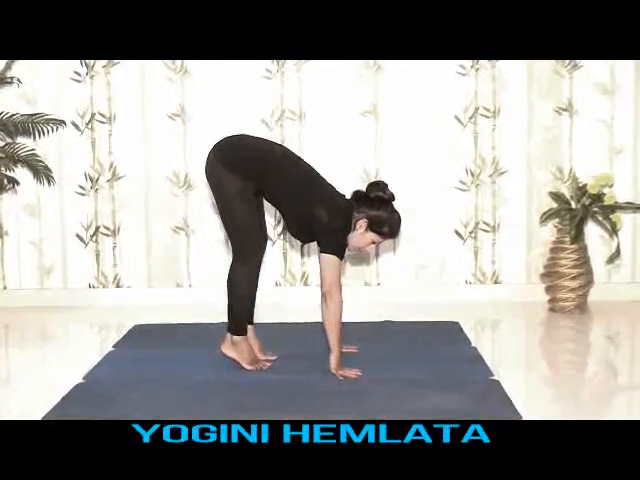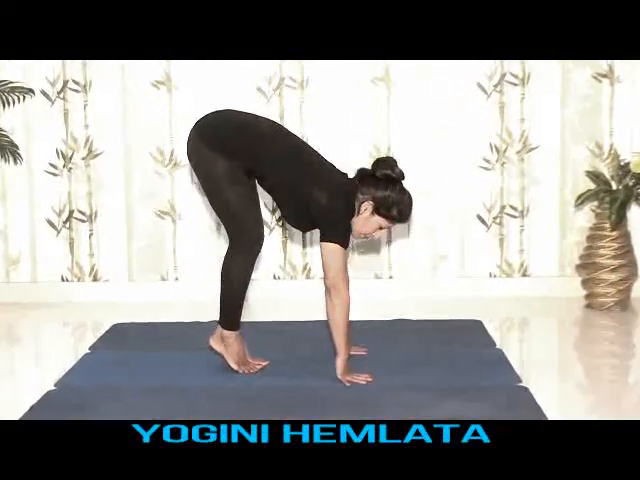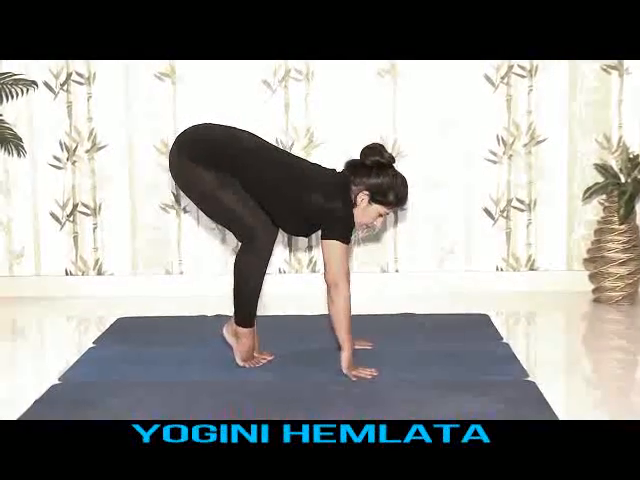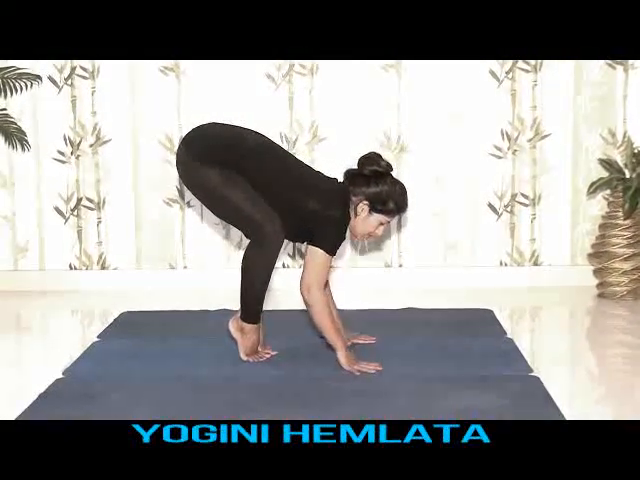
dt=1s
person 1, frame 1
left shoulder: (340, 218)
right shoulder: (334, 223)
left elbow: (331, 290)
right elbow: (331, 294)
left wrist: (336, 345)
right wrist: (335, 357)
left hip: (244, 164)
right hip: (230, 164)
left knee: (256, 247)
right knee: (249, 252)
left ankle: (246, 333)
right ankle: (235, 340)
person 1, frame 2
left shoulder: (342, 198)
right shoulder: (336, 206)
left elbow: (336, 285)
right elbow: (337, 288)
left wrist: (342, 346)
right wrist: (342, 360)
left hip: (231, 142)
right hip: (213, 144)
left knee: (250, 238)
right knee: (248, 239)
left ankle: (228, 331)
right ankle: (226, 335)
person 1, frame 3
left shoulder: (337, 193)
right shoulder: (337, 207)
left elbow: (337, 279)
right elbow: (337, 283)
left wrist: (346, 339)
right wrist: (347, 354)
left hip: (216, 152)
right hip: (195, 159)
left knee: (265, 233)
right knee: (259, 236)
left ankle: (242, 324)
right ankle: (240, 330)
person 1, frame 4
left shoulder: (332, 202)
right shoulder: (333, 215)
left elbow: (316, 277)
right elbow: (311, 289)
left wrist: (340, 332)
right wrist: (342, 351)
left hip: (222, 152)
right hip: (201, 157)
left knee: (270, 233)
right knee: (268, 232)
left ankle: (249, 319)
right ankle: (246, 325)
